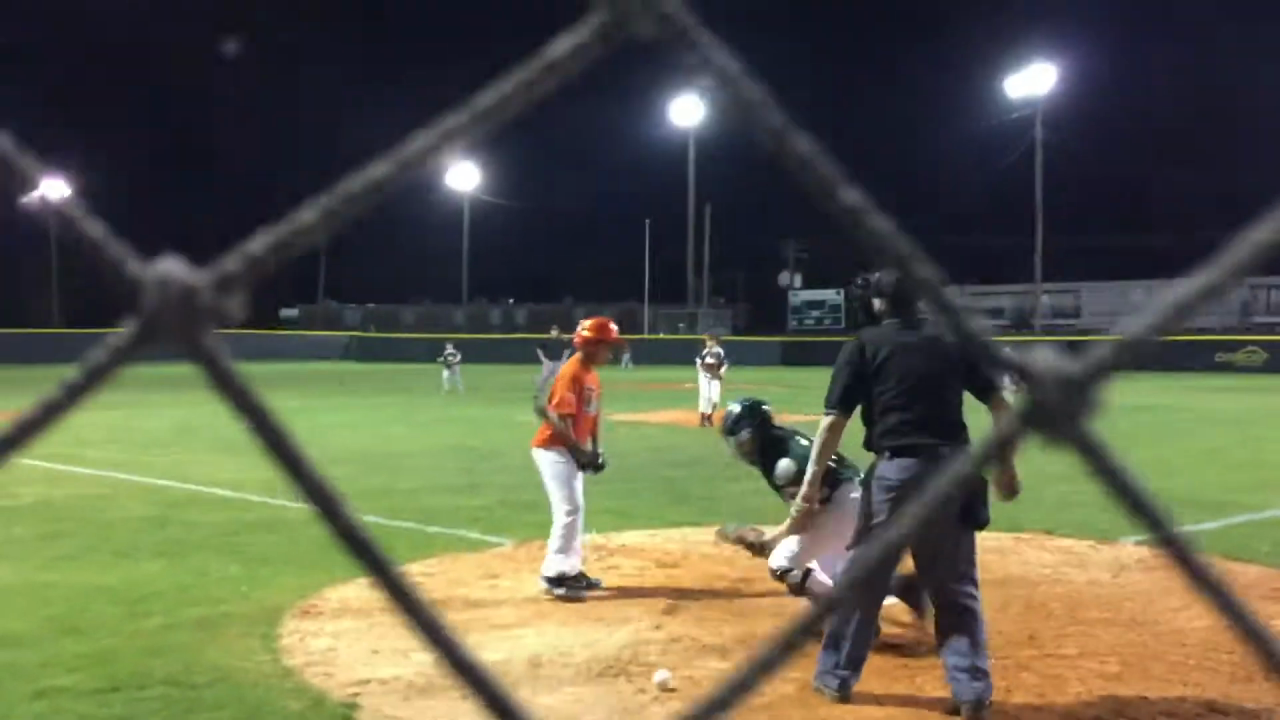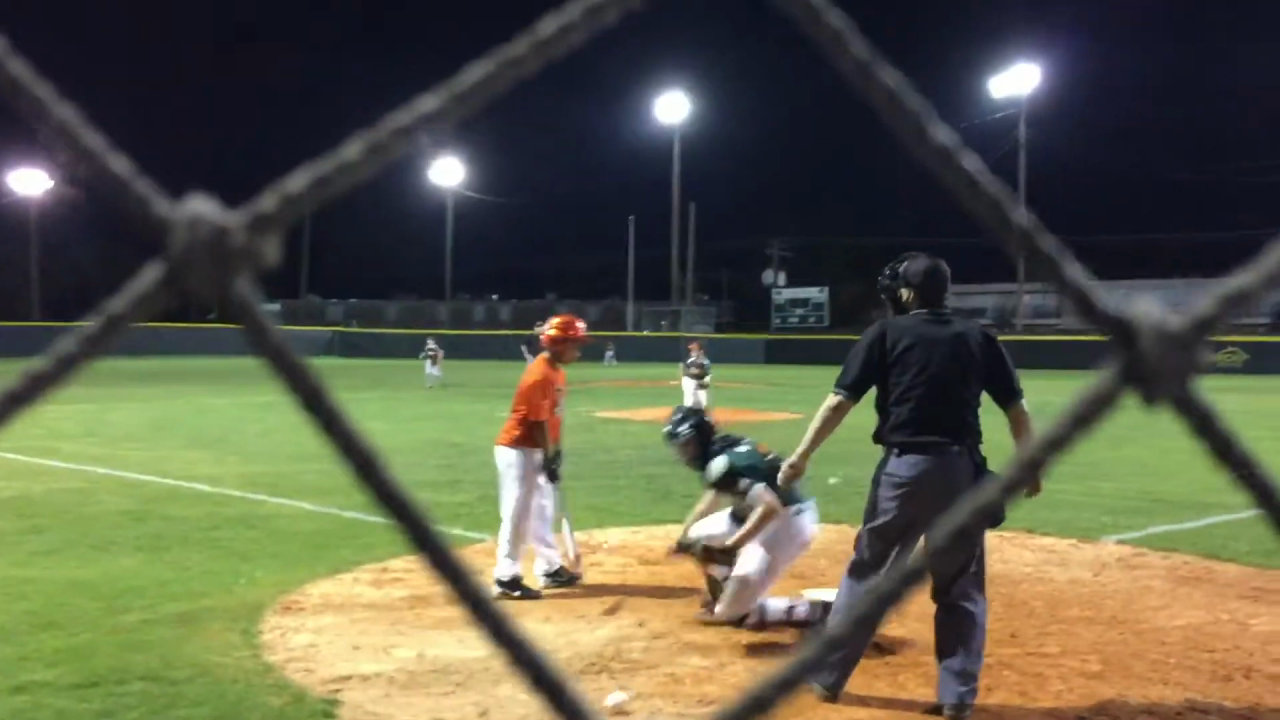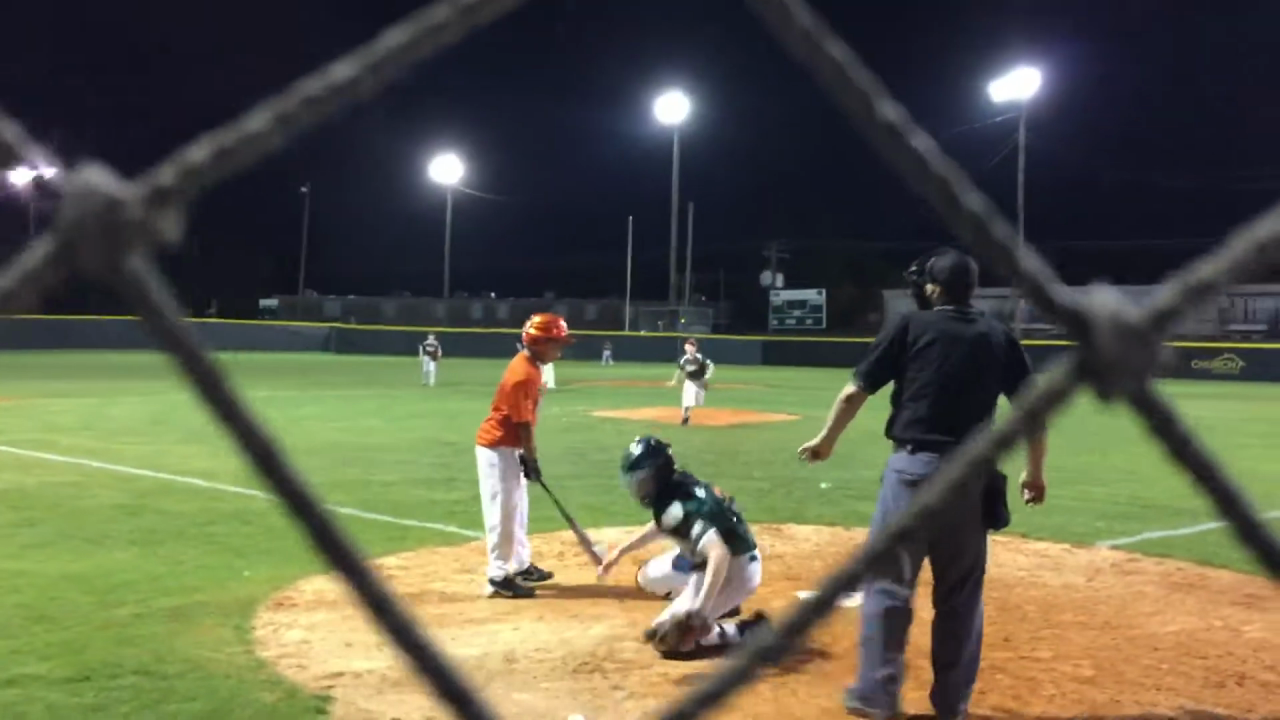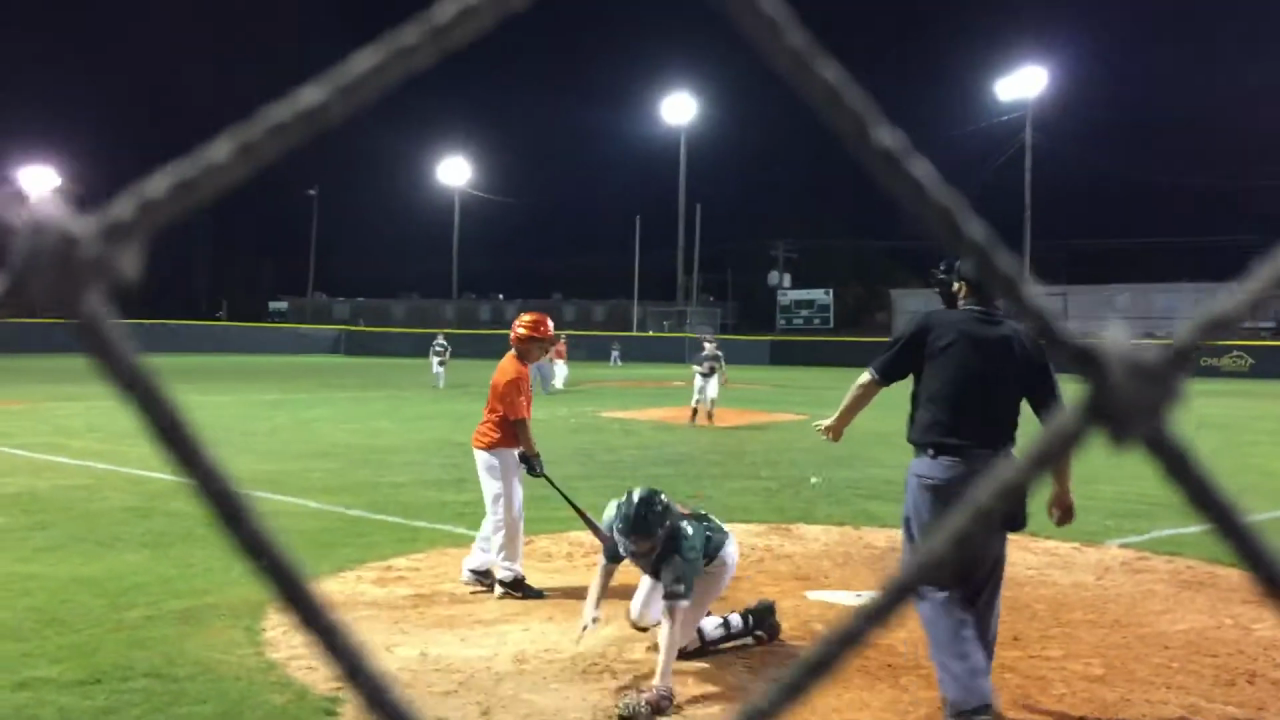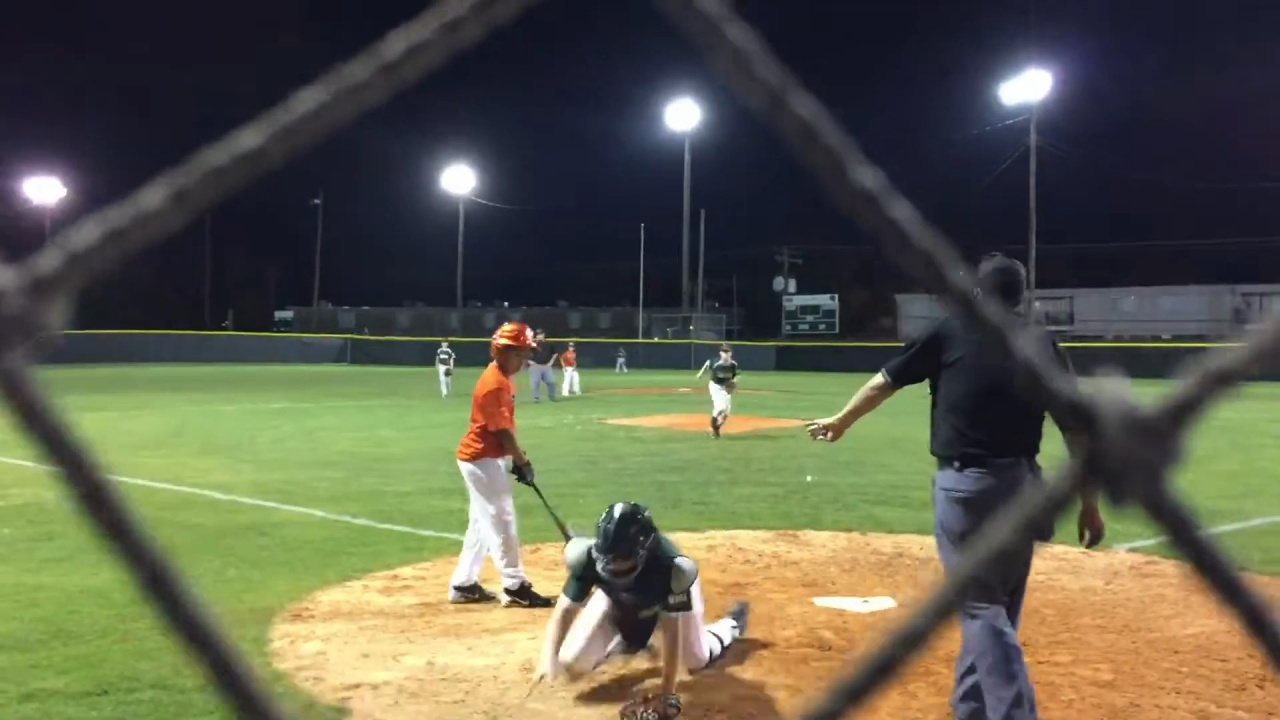
dt=0.2s
person 1, frame 1
left shoulder: (864, 345)
right shoulder: (953, 342)
left elbow: (833, 422)
right elbow: (1001, 407)
left wrist: (812, 482)
right wrist: (1006, 466)
left hip: (894, 471)
left knee: (862, 576)
right knee: (957, 585)
left ankle: (836, 676)
person 1, frame 2
left shoulder: (887, 333)
right shoulder: (978, 337)
left elbow: (839, 401)
right elbow: (1017, 411)
left wrist: (801, 456)
left hip: (904, 468)
right hip: (962, 470)
left knee: (868, 573)
right knee: (962, 587)
left ankle: (828, 674)
person 1, frame 3
left shoulder: (909, 327)
right shoulder: (1000, 338)
left elbow: (855, 391)
left wrist: (826, 439)
right wrist: (1035, 471)
left hip: (913, 467)
right hip: (972, 473)
left knee: (888, 579)
right knee: (961, 592)
person 1, frame 4
left shoulder: (932, 326)
right shoulder: (1024, 342)
left elbow: (871, 381)
left wrist: (839, 421)
right wrist: (1062, 489)
left hip: (936, 471)
left knee: (933, 586)
right knee: (980, 593)
person 1, frame 5
left shoulder: (948, 334)
right shoulder: (1045, 347)
left elbow: (884, 382)
right elbow: (1076, 434)
left wrist: (841, 421)
right wrist: (1090, 505)
left hip: (964, 483)
right hip: (1020, 483)
left knee: (980, 605)
right knee: (1000, 602)
person 2, frame 1
left shoulder: (591, 374)
right shoulder: (572, 374)
left elbow: (591, 415)
right elbow: (561, 418)
left wrist: (595, 450)
right wrist: (578, 450)
left hip: (568, 450)
right hip: (553, 449)
left knee: (569, 510)
right knee: (570, 508)
left ankle: (570, 571)
right ankle: (555, 575)
person 2, frame 2
left shoulder: (557, 371)
right shoulder: (540, 375)
right elbow: (538, 422)
left wrist: (556, 452)
right wrist: (548, 458)
left hip: (532, 449)
right hip: (518, 449)
left knee: (542, 510)
right knee: (518, 513)
left ankle: (551, 568)
right ankle: (506, 579)
person 2, frame 3
left shoulder: (531, 367)
right shoulder: (522, 375)
right elbow: (523, 424)
left wrist: (528, 453)
right wrist: (531, 459)
left hip: (507, 447)
right hip: (497, 448)
left knee: (515, 509)
right knee: (502, 513)
left ankle: (521, 566)
right ankle: (499, 578)
person 2, frame 4
left shoulder: (515, 364)
right shoulder: (515, 373)
right elbow: (519, 421)
left wrist: (527, 452)
right wrist: (533, 455)
left hip: (497, 447)
right hip: (497, 449)
left knee: (501, 511)
right knee: (508, 513)
left ankle: (478, 567)
right ankle: (509, 579)
person 2, frame 5
left shoulder: (498, 376)
right shoulder: (495, 383)
right elbow: (502, 431)
left wrist: (516, 459)
right wrist: (523, 462)
left hip: (480, 457)
right hip: (482, 458)
left knee: (483, 522)
right knee: (501, 521)
left ankle: (464, 584)
right ankle: (515, 587)
person 3, frame 1
left shoulder: (786, 462)
right shoulder: (782, 440)
left wrist: (775, 540)
right hip: (847, 498)
left knee: (781, 564)
right ankle: (902, 585)
person 3, frame 2
left shoulder: (723, 465)
right shoulder: (723, 449)
left elbow: (771, 506)
right elbow: (713, 497)
left wrist: (735, 543)
right wrist: (685, 533)
left knee: (733, 609)
right knee: (698, 535)
left ankle: (814, 614)
person 3, frame 3
left shoulder: (681, 508)
right shoulder: (671, 488)
left elbow: (719, 555)
right elbow: (659, 527)
left wrist: (700, 608)
right wrist: (620, 552)
left hip: (736, 566)
left ankle: (751, 631)
person 3, frame 4
left shoulder: (679, 553)
right shoulder: (620, 528)
left elbow: (675, 622)
right elbow: (606, 567)
left wrist: (662, 684)
right wrist: (591, 606)
left hip: (714, 559)
left knee: (680, 640)
right knee: (640, 618)
left ankle: (752, 621)
person 3, frame 5
left shoulder: (673, 570)
right shoulder: (592, 559)
left elbow: (673, 633)
right elbow: (565, 610)
left wrist: (668, 693)
right wrist: (548, 658)
right hip: (617, 599)
right knee: (574, 663)
left ankle: (733, 623)
